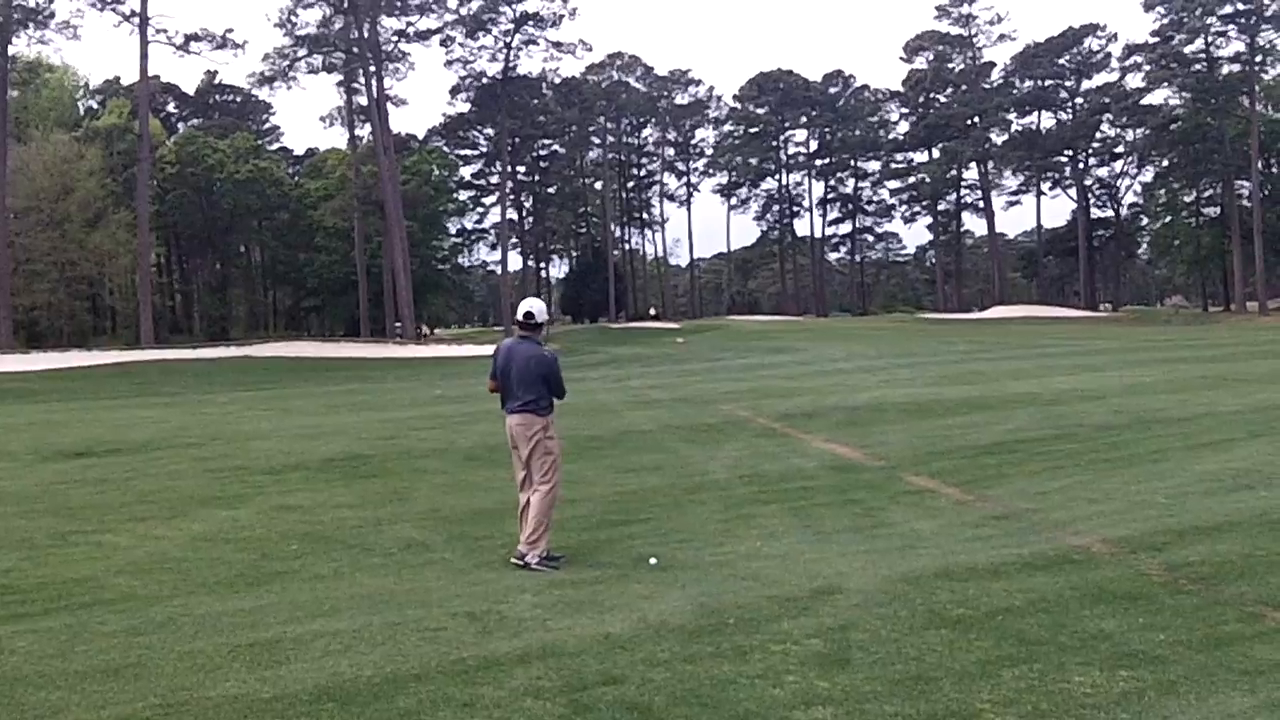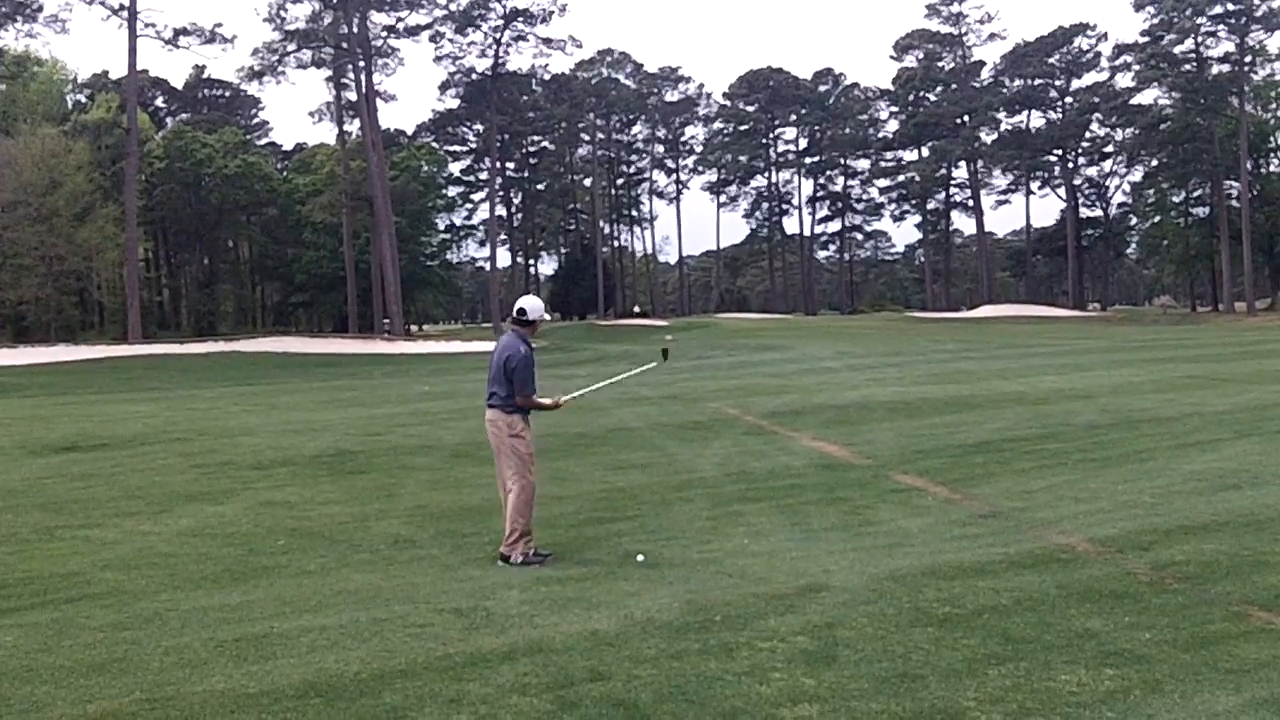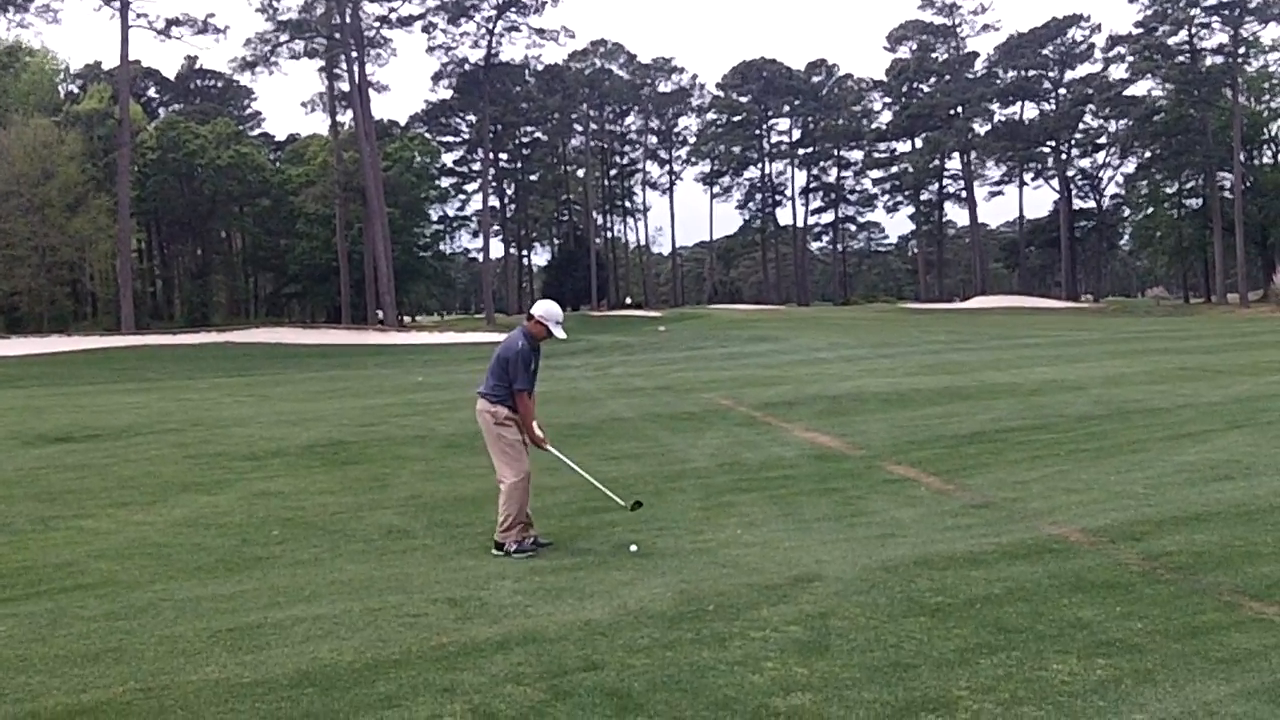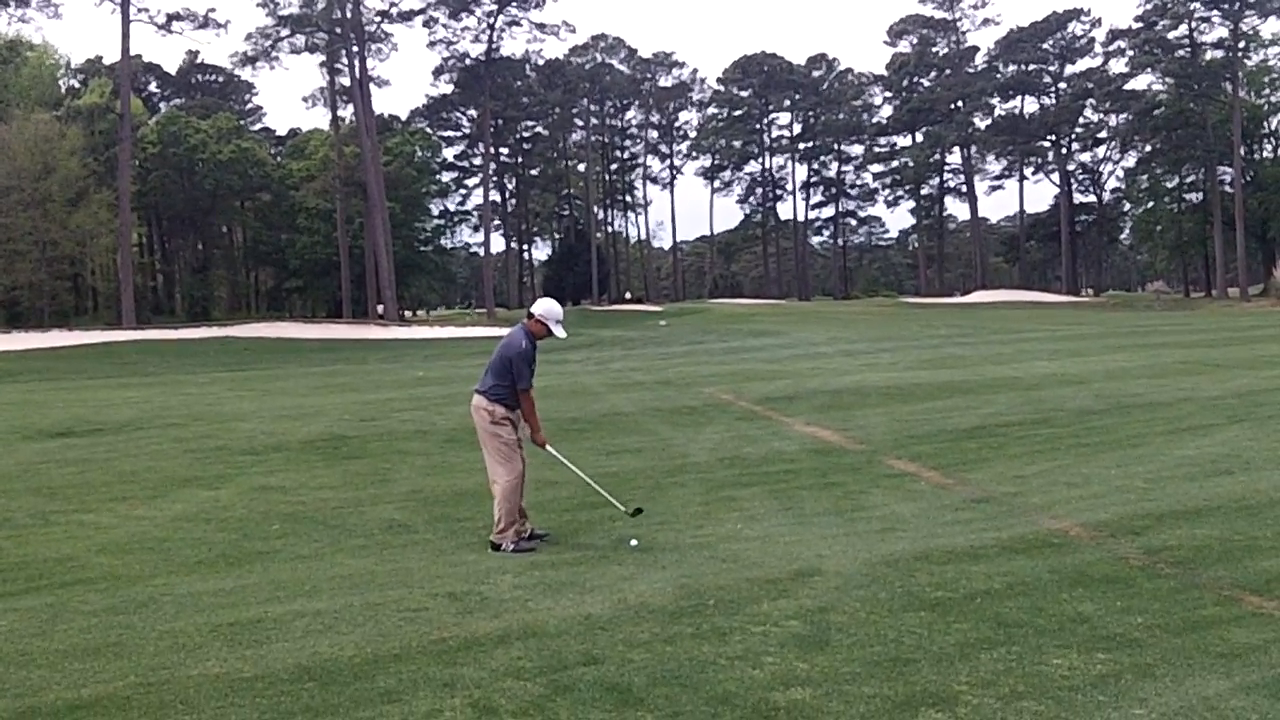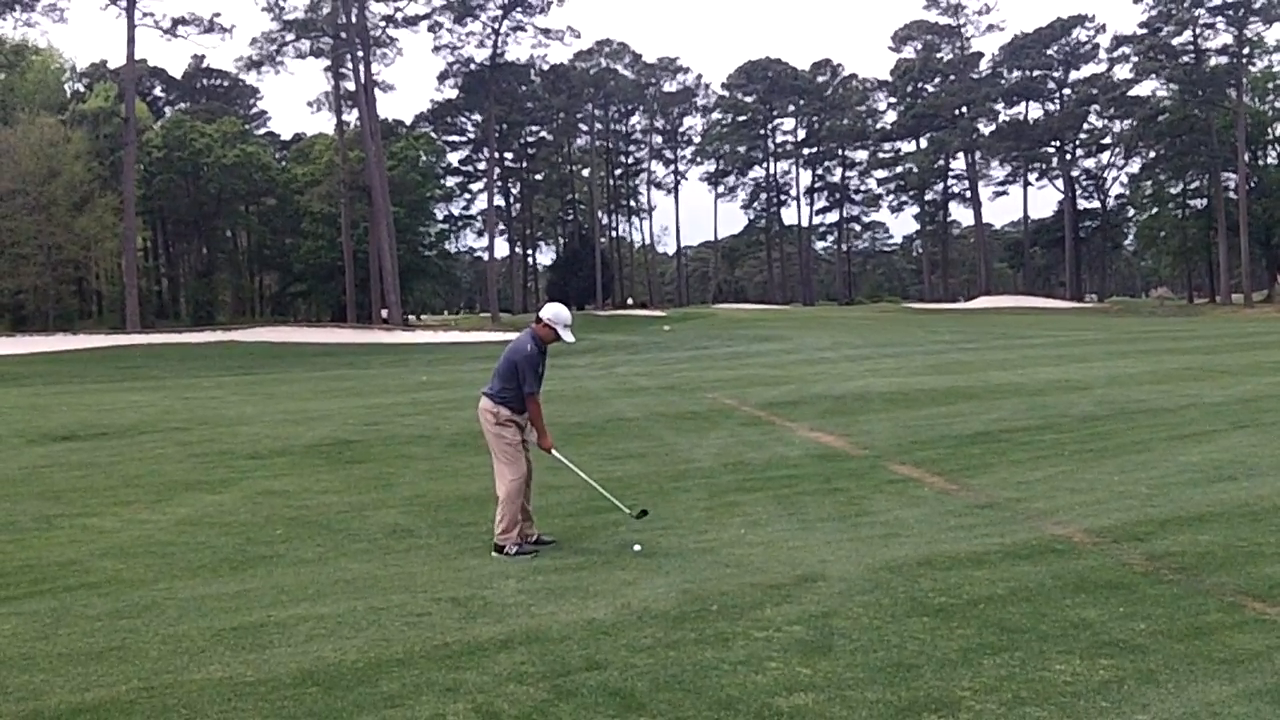
dt=1s
person 1, frame 1
left shoulder: (503, 348)
right shoulder: (545, 357)
left elbow: (493, 386)
right elbow: (560, 394)
left hip: (513, 421)
right hip: (536, 423)
left knee: (528, 487)
right knee: (545, 486)
left ankle: (532, 547)
right ankle: (530, 551)
person 1, frame 2
left shoulder: (506, 342)
right shoulder: (521, 352)
right elbow: (523, 399)
left wrist: (540, 402)
right wrist: (548, 404)
left hip: (501, 416)
right hip: (510, 421)
left knee: (514, 483)
right knee: (521, 484)
left ankle: (522, 544)
right ankle: (513, 551)
person 1, frame 3
left shoulder: (531, 344)
right shoulder: (518, 347)
left elbow: (528, 391)
right elbow: (520, 395)
left wrist: (534, 424)
right wrist: (531, 433)
left hip: (508, 412)
right hip: (496, 412)
left knee: (522, 473)
right knee: (515, 473)
left ankle: (523, 533)
right ankle: (505, 540)
person 1, frame 4
left shoulder: (523, 338)
right shoulder: (521, 347)
left elbow: (522, 391)
right elbow: (524, 394)
left wrist: (529, 423)
right wrist: (536, 431)
left hip: (501, 409)
right hip: (492, 410)
left knee: (516, 469)
right knee: (508, 473)
left ankle: (519, 527)
right ankle: (503, 539)
person 1, frame 5
left shoulder: (535, 344)
right shoulder: (527, 351)
left elbow: (531, 395)
right elbow: (531, 397)
left wrist: (536, 428)
right wrist: (542, 434)
left hip: (511, 413)
right hip: (498, 414)
left knee: (523, 473)
right knee: (513, 475)
left ankle: (525, 532)
right ankle: (504, 541)
